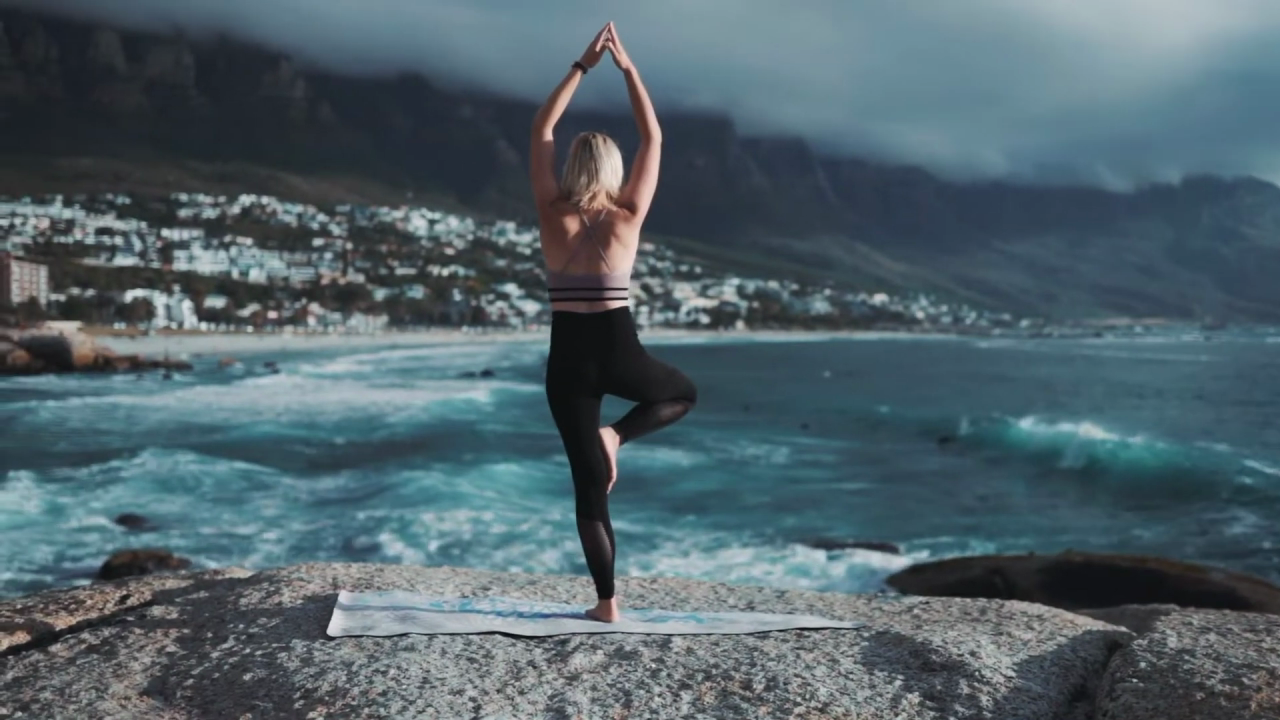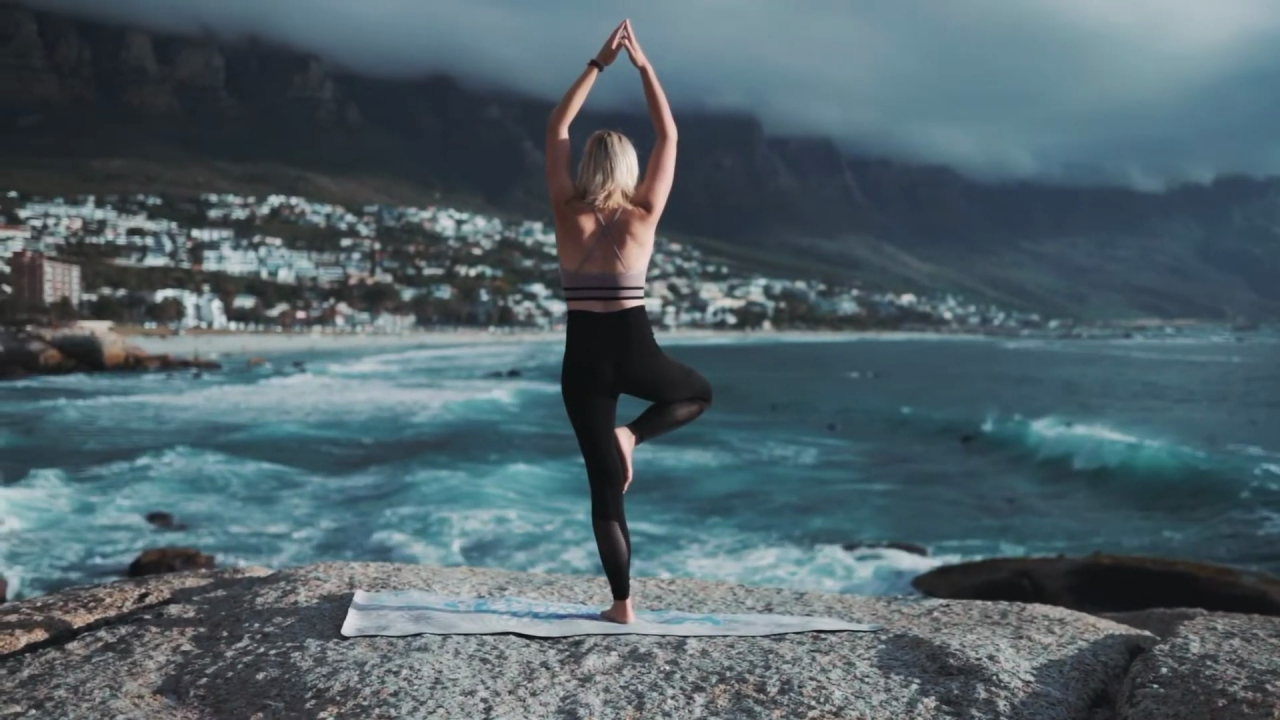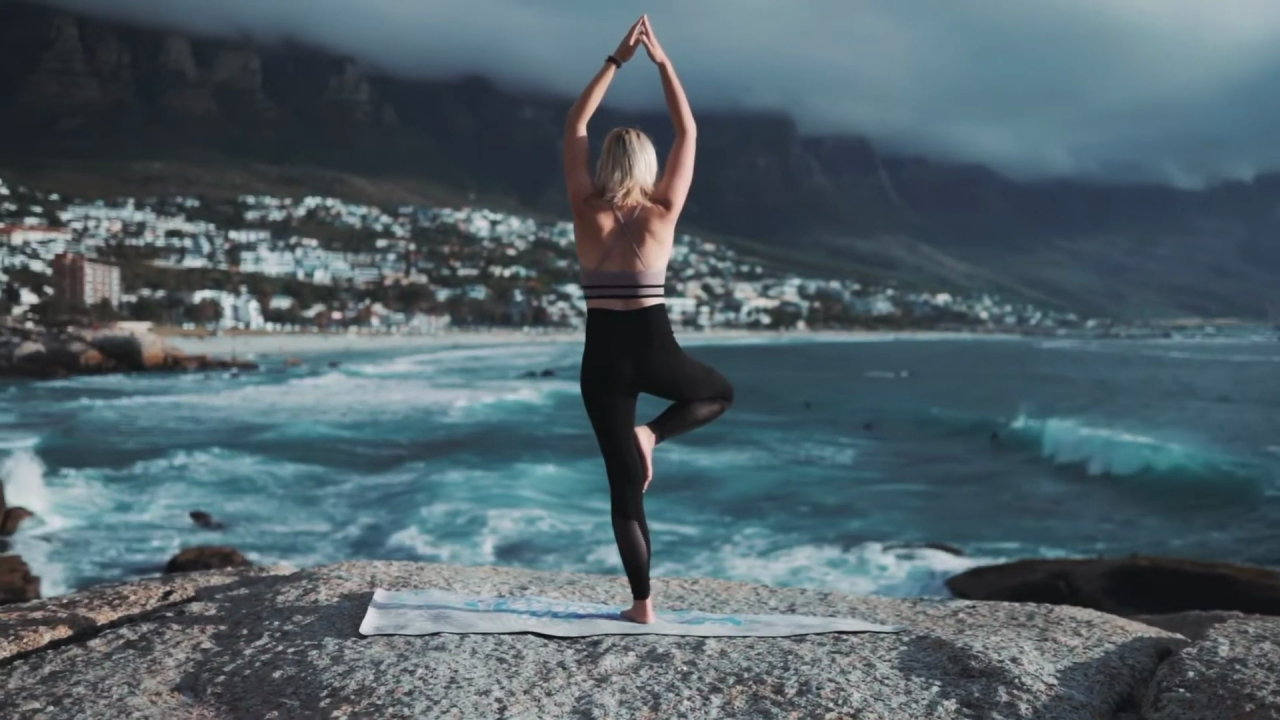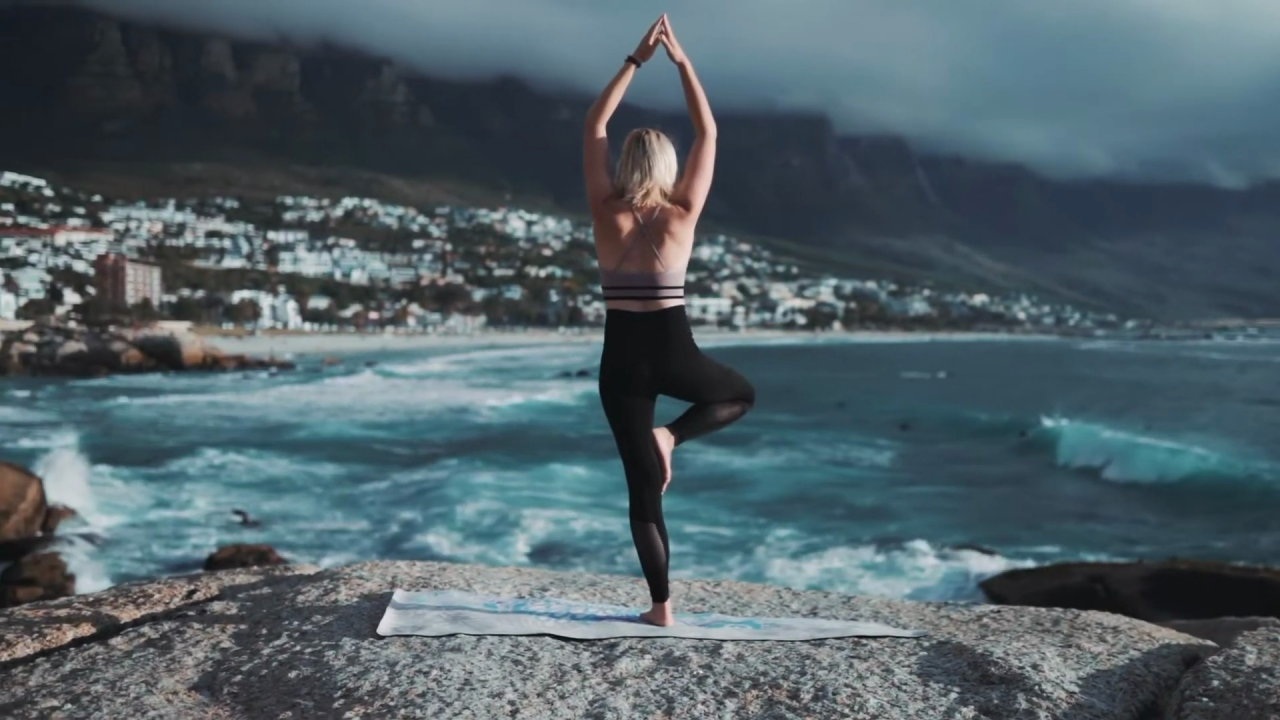
dt=0.4s
person 1, frame 1
left shoulder: (552, 215)
right shoulder: (628, 217)
left elbow: (541, 131)
right elbow: (652, 137)
left wrist: (582, 66)
right wrist: (626, 66)
left hip: (567, 360)
right hip: (618, 353)
left knee: (589, 487)
right knee: (684, 393)
left ankle: (607, 604)
right ankle: (616, 436)
person 1, frame 2
left shoulder: (568, 214)
right shoulder: (643, 216)
left elbow: (557, 129)
right elbow: (669, 135)
left wrist: (598, 63)
right wrist: (642, 64)
left hip: (583, 360)
right hip: (634, 353)
left knee: (604, 488)
right knee: (700, 392)
left ankle: (622, 605)
right ankle: (633, 435)
person 1, frame 3
left shoulder: (586, 213)
right shoulder: (663, 214)
left elbow: (574, 126)
right elbow: (688, 132)
left wrist: (616, 60)
right wrist: (661, 60)
left hip: (603, 358)
right hip: (654, 351)
left knee: (624, 487)
right knee: (721, 392)
left ankle: (643, 605)
right ankle: (653, 434)
person 1, frame 4
left shoulder: (606, 213)
right shoulder: (682, 215)
left elbow: (594, 126)
right elbow: (708, 131)
left wrist: (635, 60)
right wrist: (680, 60)
left hip: (621, 360)
right hip: (673, 353)
left knee: (643, 489)
right knee: (741, 394)
left ankle: (661, 608)
right ankle: (672, 435)
